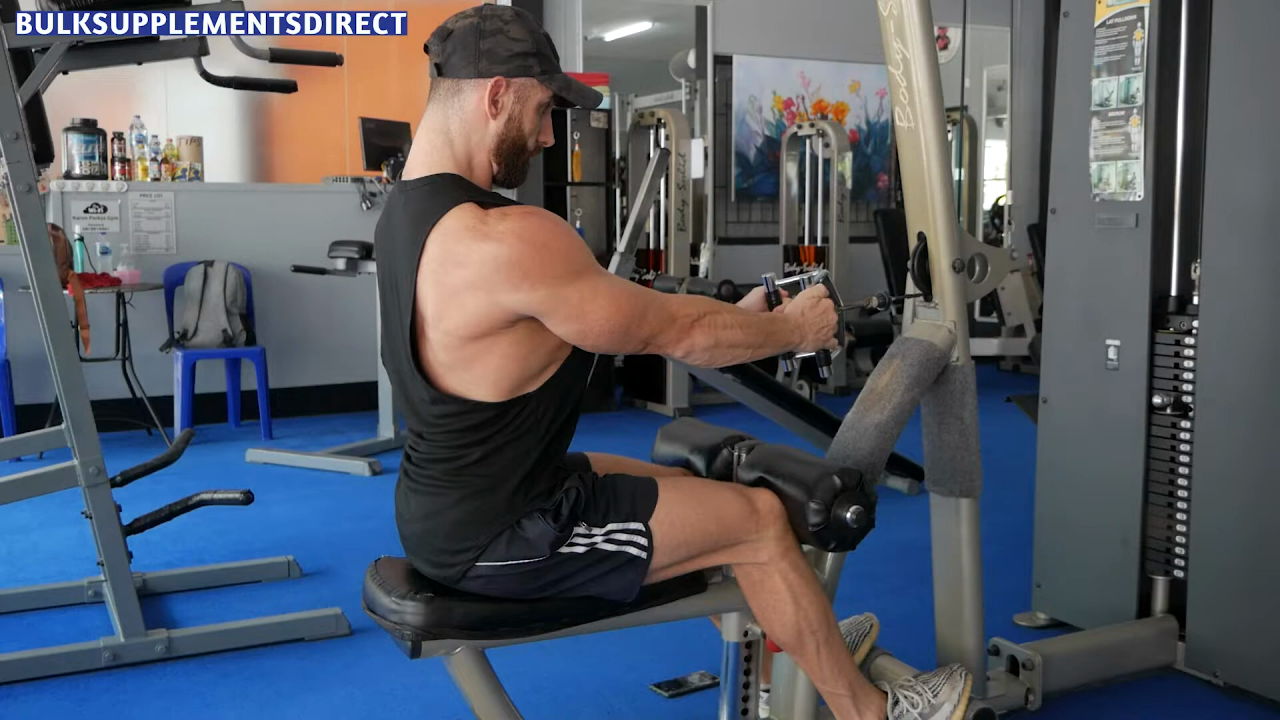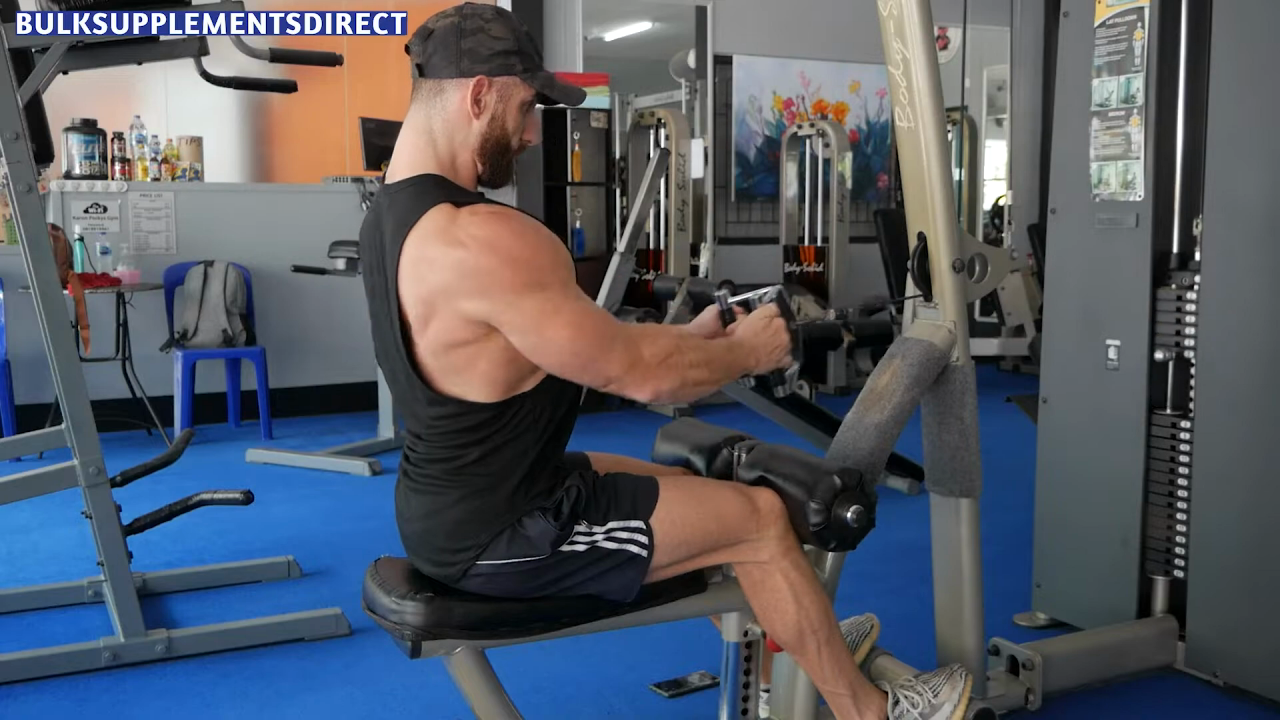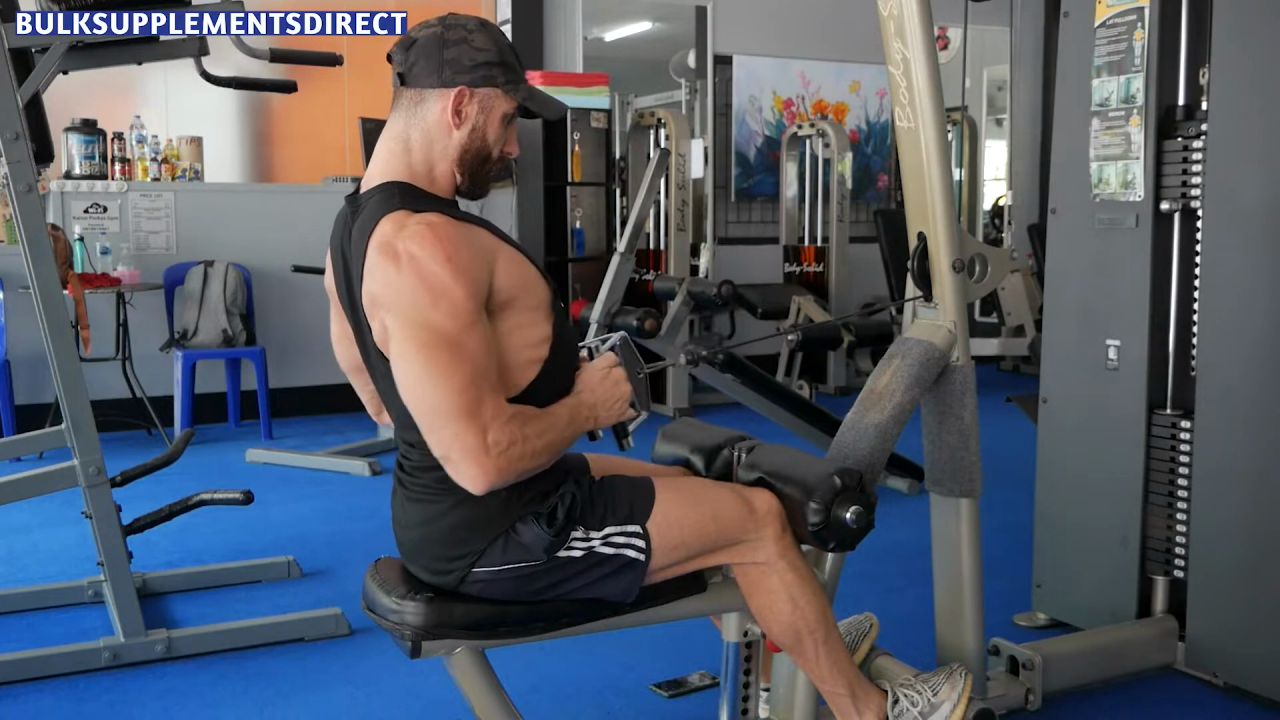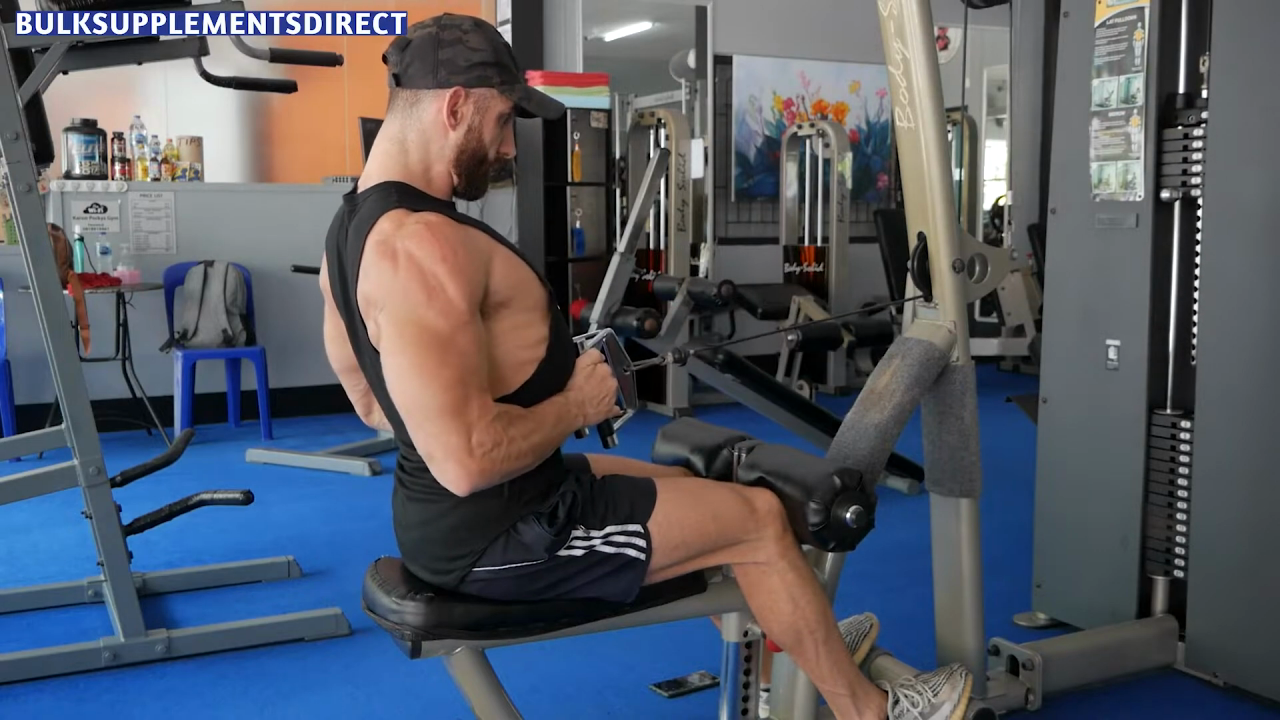
dt=0.4s
person 1, frame 1
left shoulder: (413, 206)
right shoulder: (503, 241)
right elbow: (676, 332)
left wrist: (742, 315)
right wrist: (793, 329)
left hip: (452, 502)
right hip: (500, 531)
left knee: (698, 490)
right knee: (759, 519)
left ankle: (799, 647)
person 1, frame 2
left shoulder: (395, 213)
right shoulder: (477, 239)
left elbow: (558, 344)
right elbow: (646, 377)
left wrist: (684, 334)
right wrist: (747, 350)
left hip: (454, 500)
right hip: (503, 529)
left knee: (690, 488)
right knee: (760, 519)
left ankle: (812, 644)
person 1, frame 3
left shoulder: (361, 223)
right shoulder: (425, 247)
right elbow: (485, 458)
left wrist: (558, 381)
right wrist: (586, 407)
left hip: (441, 510)
right hip: (498, 533)
left knee: (687, 488)
right knee: (757, 519)
left ankle: (801, 649)
person 1, frame 4
left shoulder: (356, 226)
right shoulder: (421, 246)
right elbow: (468, 458)
left wrist: (550, 382)
right wrist: (576, 404)
left hip: (443, 515)
right hip: (500, 533)
left knee: (687, 488)
right knee: (758, 518)
left ankle: (804, 647)
